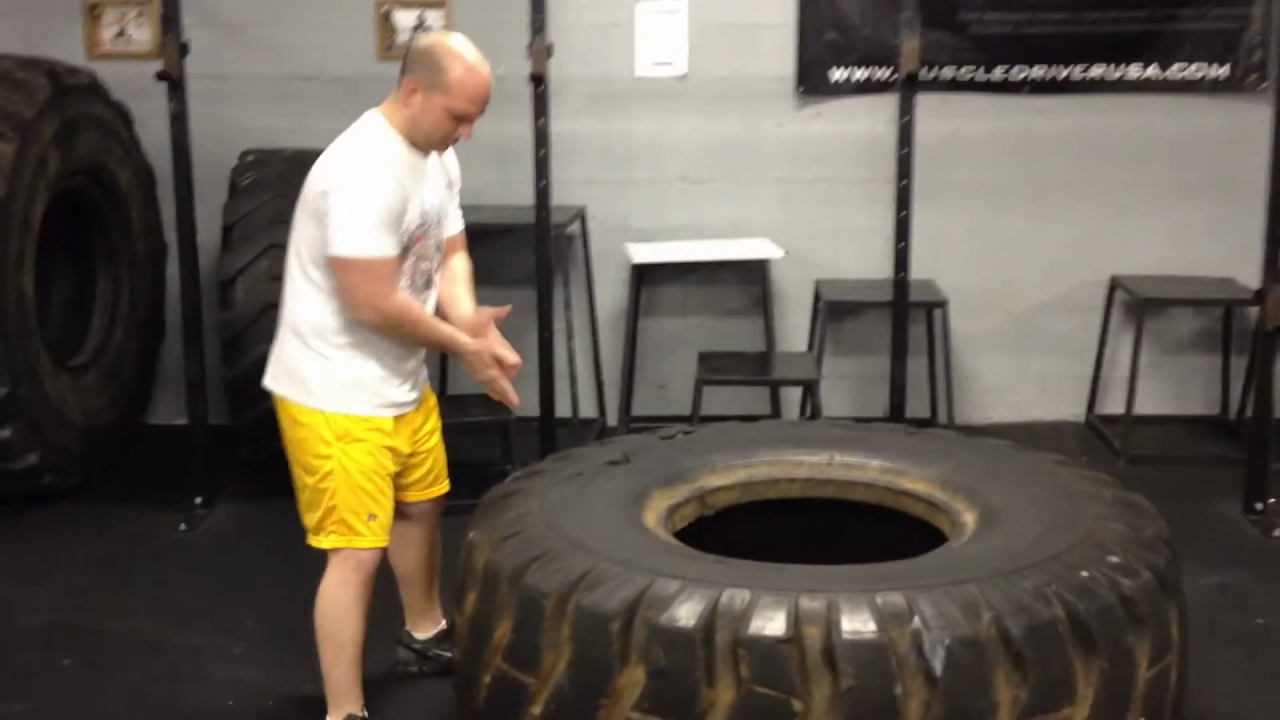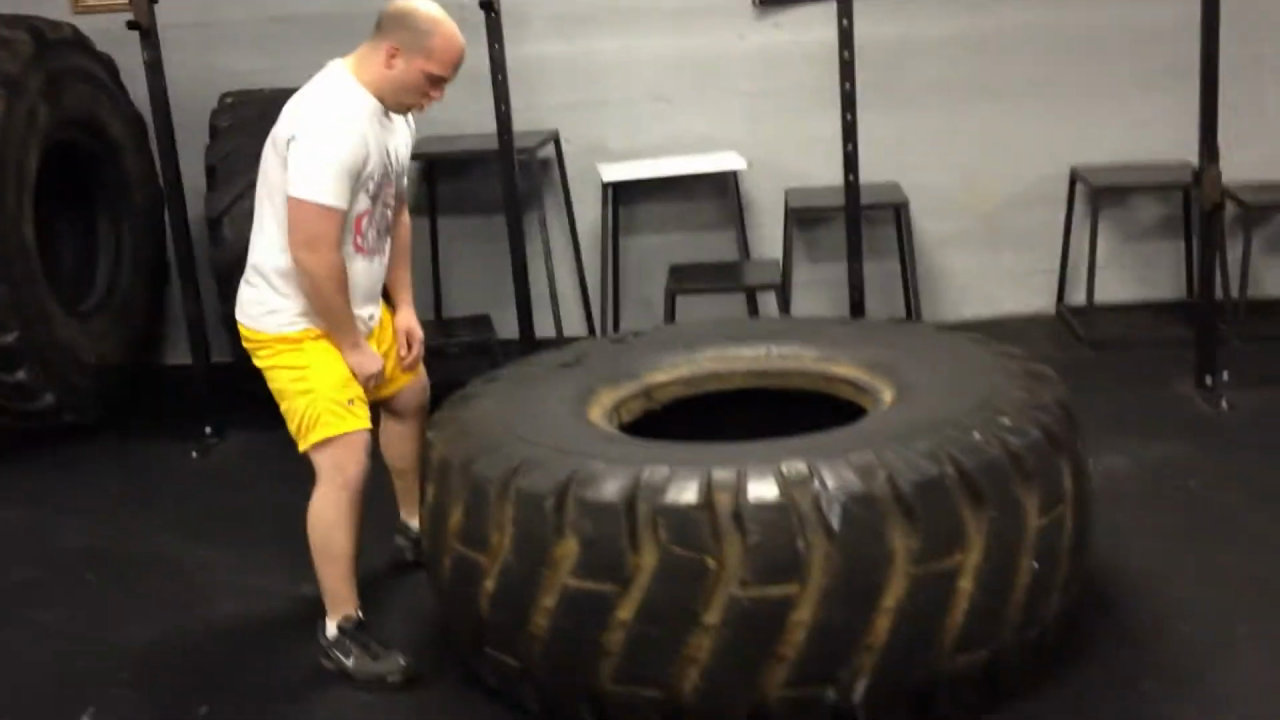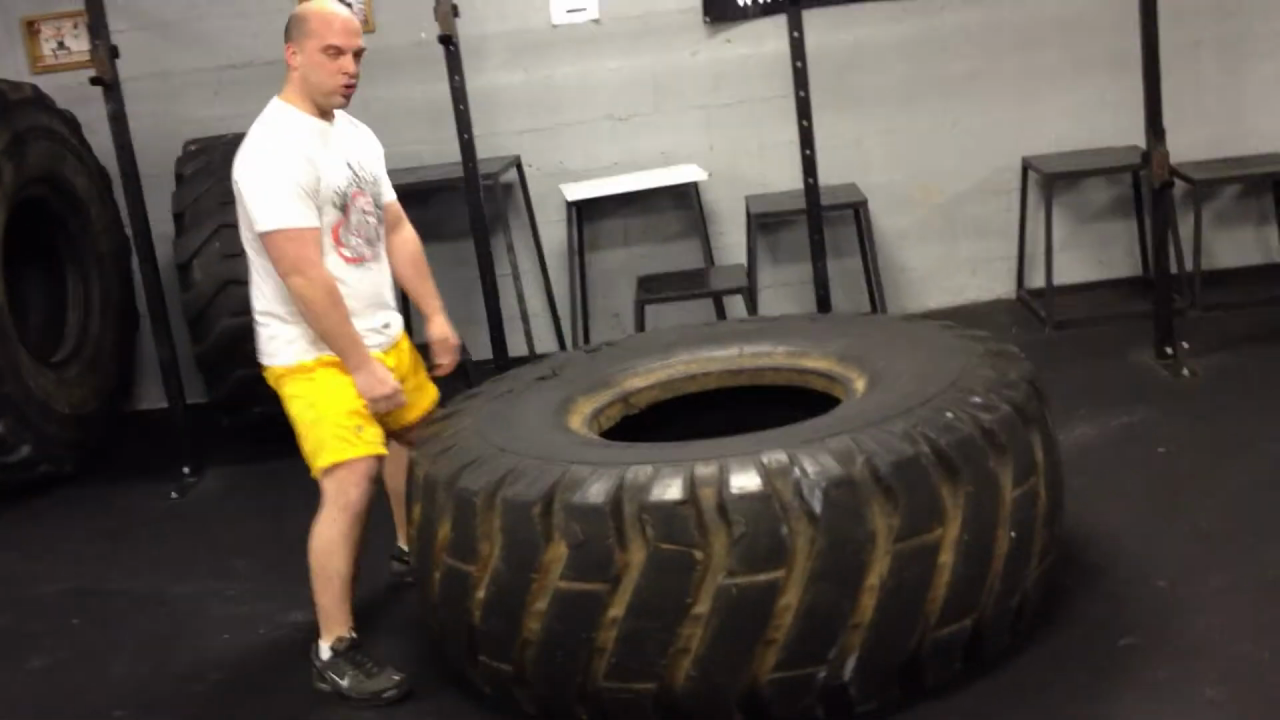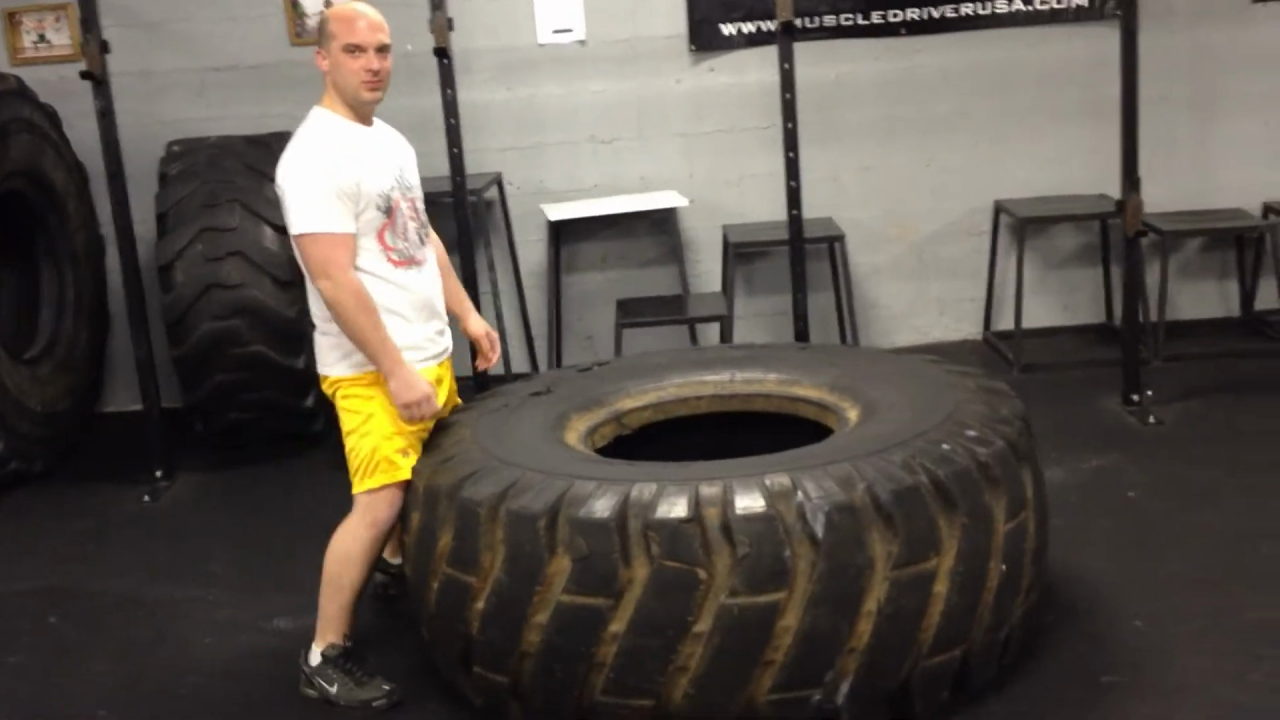
dt=1s
person 1, frame 1
left shoulder: (437, 160)
right shoulder: (362, 172)
left elbow: (449, 256)
right elbow: (370, 304)
left wrist: (474, 332)
right wrist: (461, 337)
left hip: (400, 381)
right hip: (336, 393)
left knee: (420, 504)
right knee: (357, 553)
left ankle: (424, 635)
person 1, frame 2
left shoulder: (391, 110)
right shoulder: (330, 121)
left elbow: (395, 213)
right elbow: (313, 253)
left wrist: (404, 308)
right wrist: (351, 346)
left hip: (360, 308)
right hip: (295, 319)
left knee: (410, 396)
right knee: (345, 465)
left ankle: (414, 527)
right ankle: (341, 631)
person 1, frame 3
left shoulder: (357, 135)
right shoulder: (275, 149)
left elbow: (395, 229)
right elbow: (304, 276)
left wrist: (433, 317)
right wrist: (360, 368)
left hip: (381, 334)
right hip: (313, 354)
left knee: (415, 432)
right knee: (349, 489)
left ankle: (413, 550)
right ankle: (334, 651)
person 1, frame 4
left shoulder: (389, 140)
right shoulder: (317, 155)
right elbow: (334, 279)
left wrist: (468, 317)
right wrist: (395, 372)
left hip: (428, 351)
right hip: (372, 366)
left knee: (424, 475)
right knee: (380, 503)
left ankle: (394, 564)
right ankle: (325, 657)
